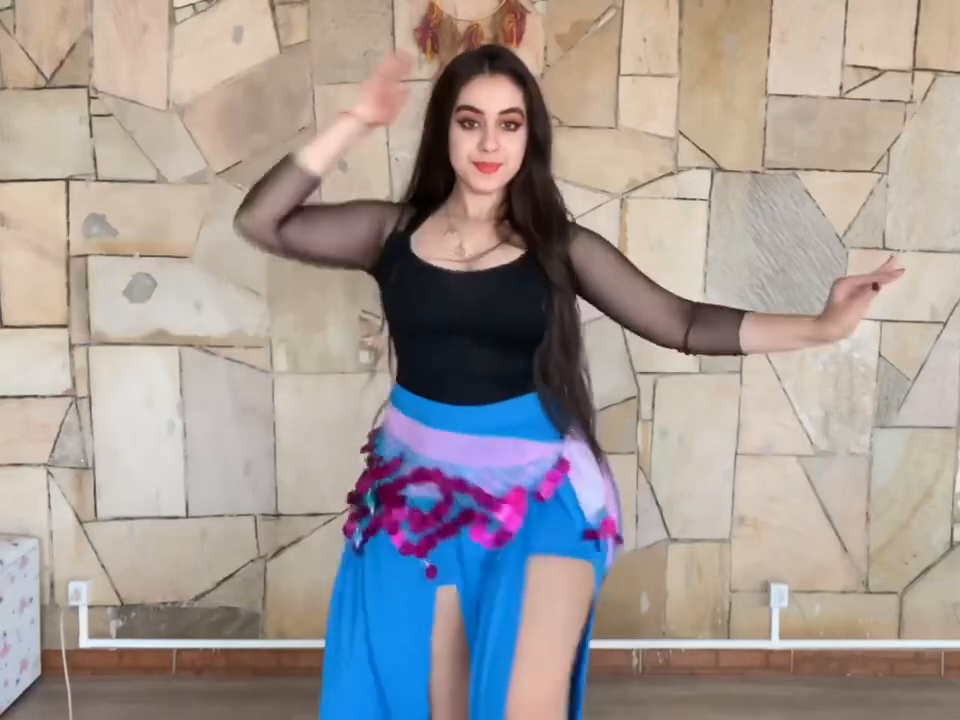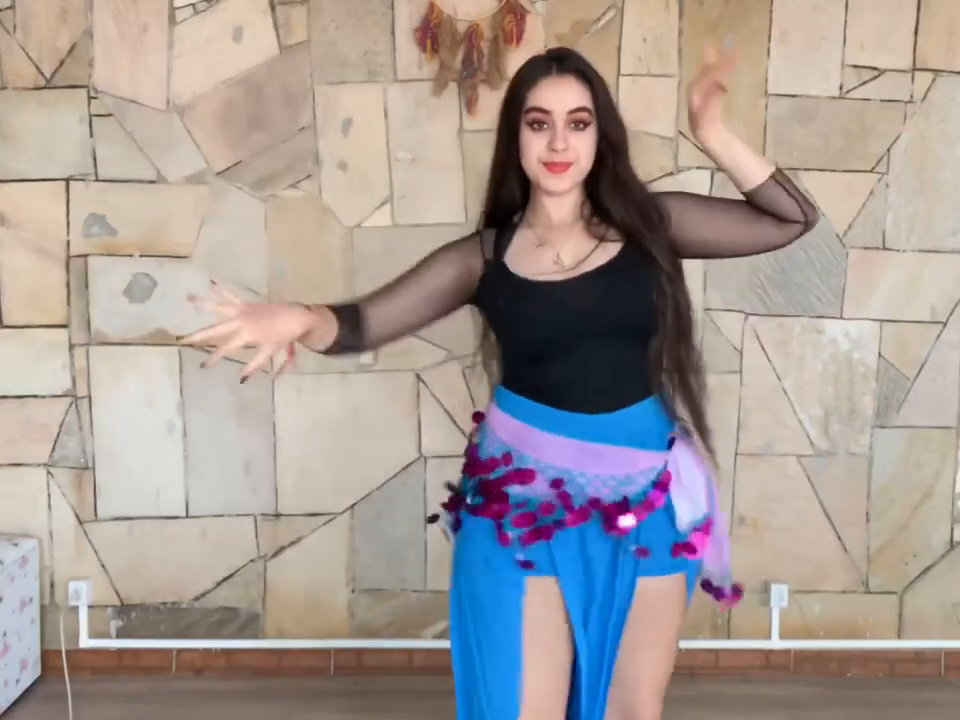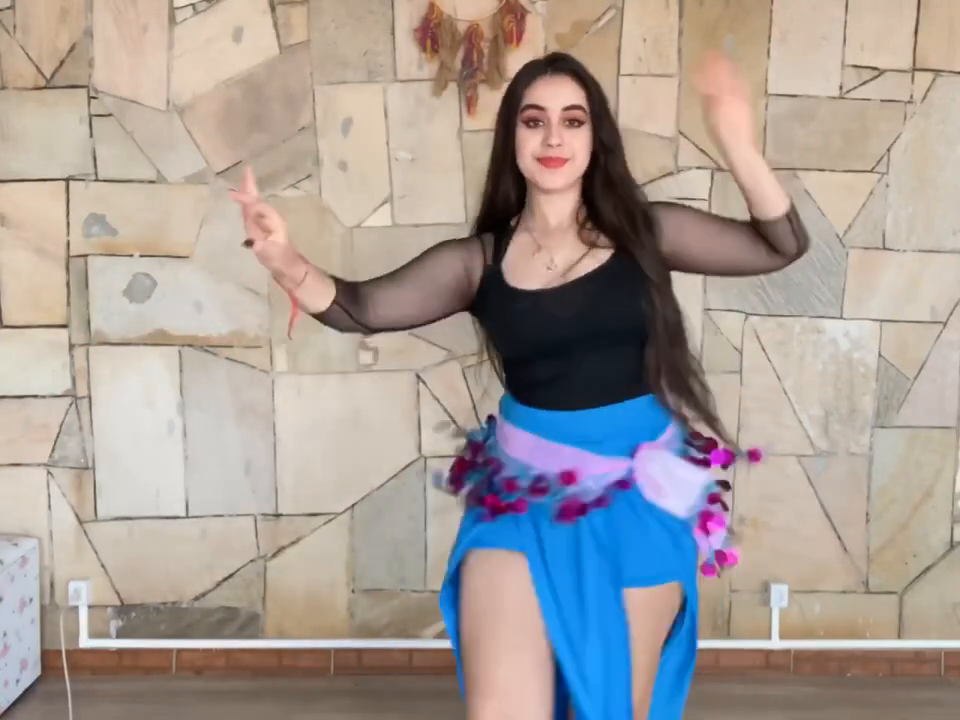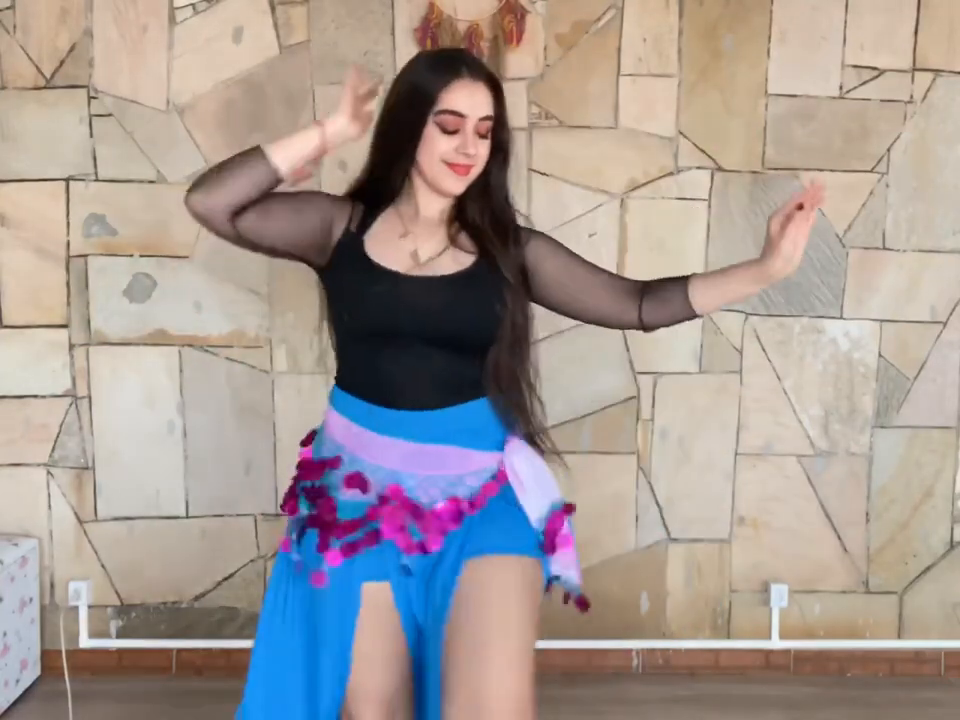
dt=0.7s
person 1, frame 1
left shoulder: (558, 245)
right shoulder: (392, 232)
left elbow: (682, 322)
right elbow: (259, 221)
left wrist: (817, 327)
right wrist: (359, 121)
left hip: (538, 500)
right hip: (419, 501)
person 1, frame 2
left shoulder: (648, 224)
right shoulder: (484, 255)
left elbow: (792, 218)
right elbow: (363, 323)
left wrist: (715, 137)
right wrist: (294, 320)
left hip: (644, 500)
right hip: (521, 502)
person 1, frame 3
left shoulder: (643, 231)
right shoulder: (477, 257)
left elbow: (781, 246)
right elbow: (362, 306)
left wrist: (735, 142)
right wrist: (289, 265)
left hip: (639, 501)
right hip: (521, 495)
person 1, frame 4
left shoulder: (510, 249)
right shoulder: (341, 226)
left elbow: (639, 304)
right elbow: (210, 203)
left wrist: (765, 268)
right wrist: (327, 134)
left hip: (482, 503)
right hip: (361, 502)
